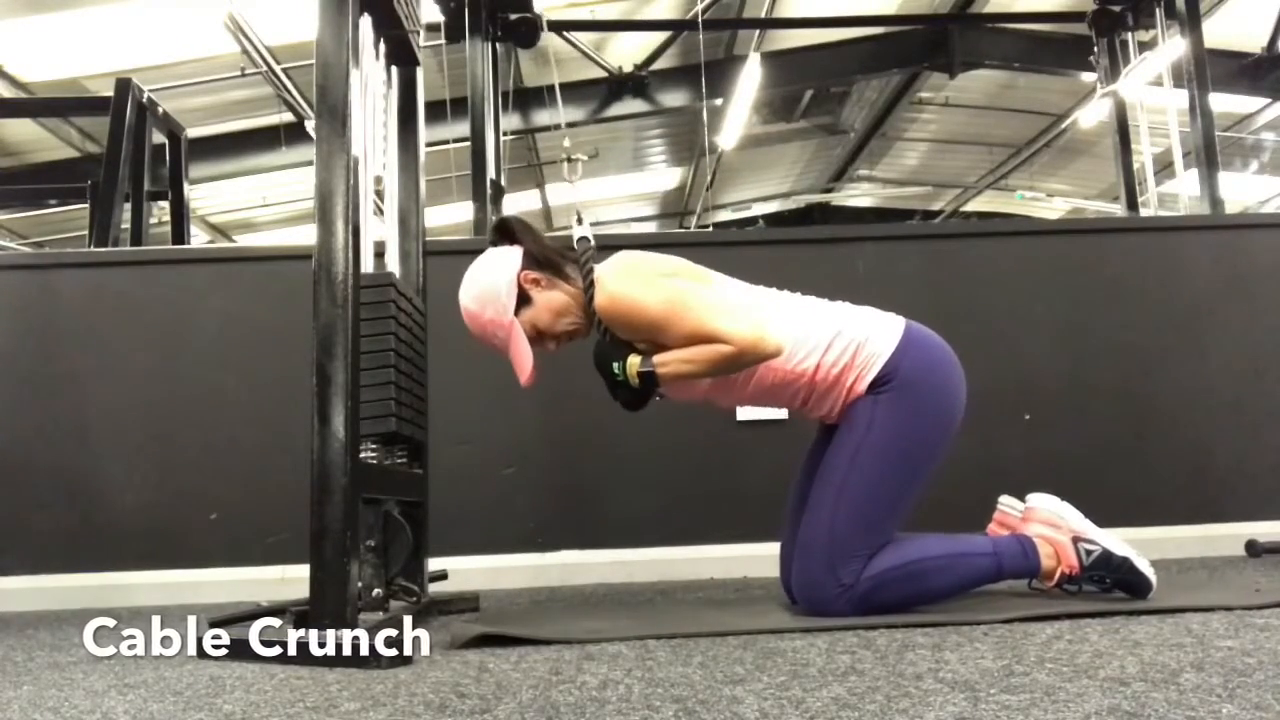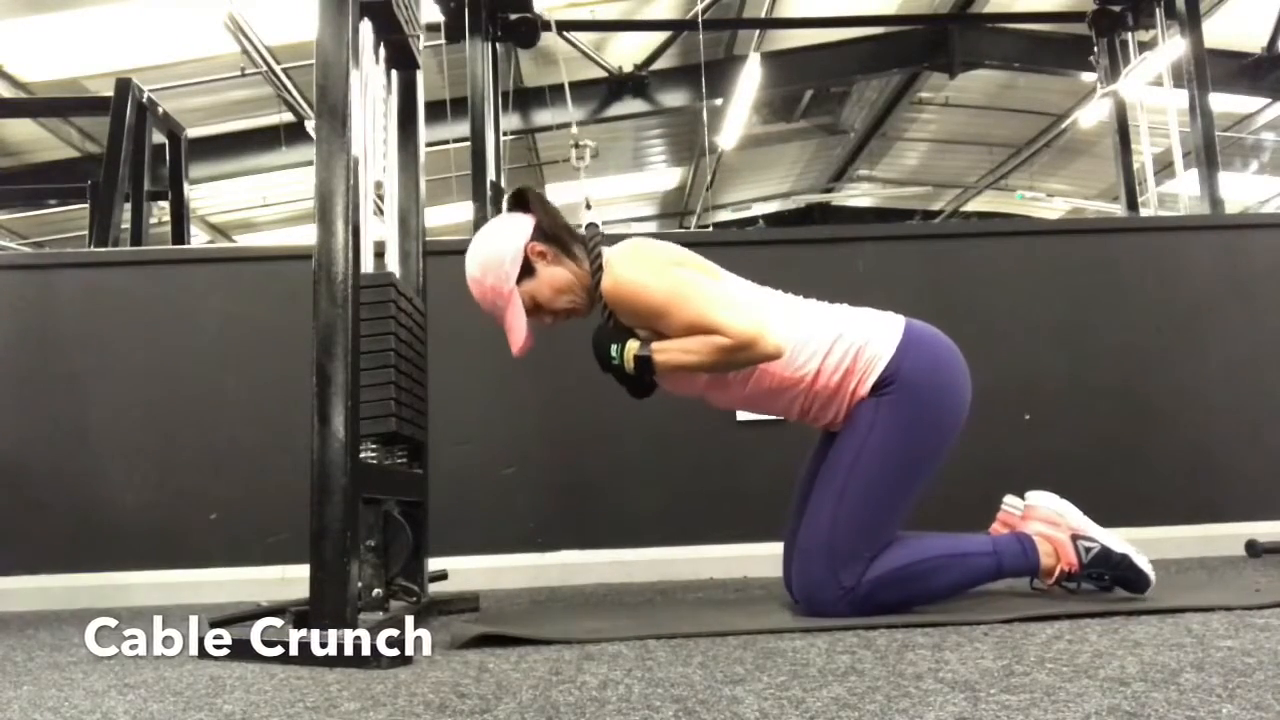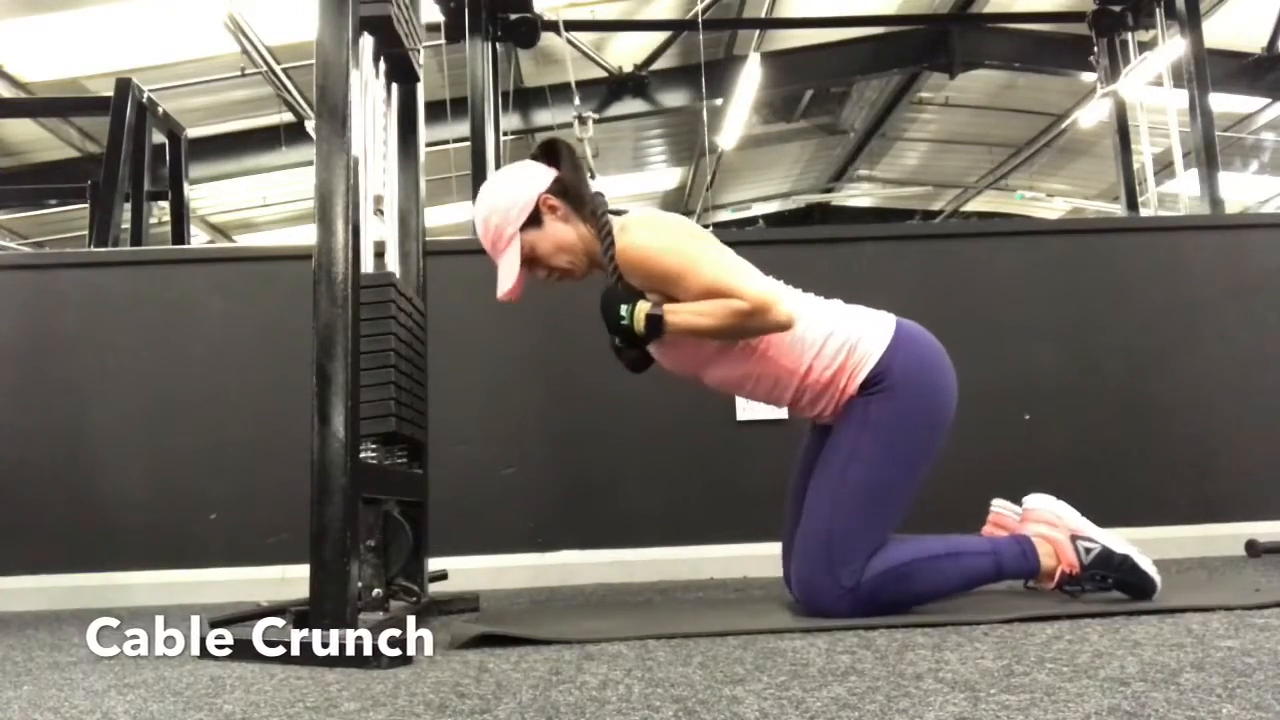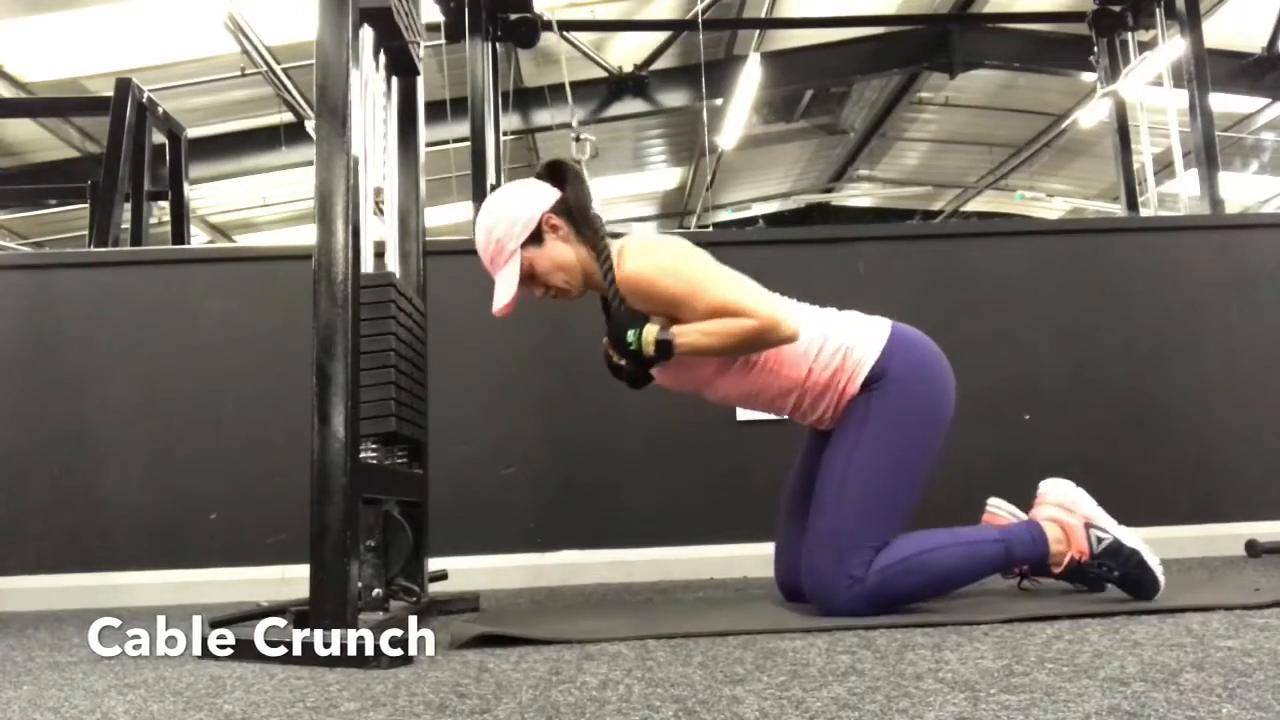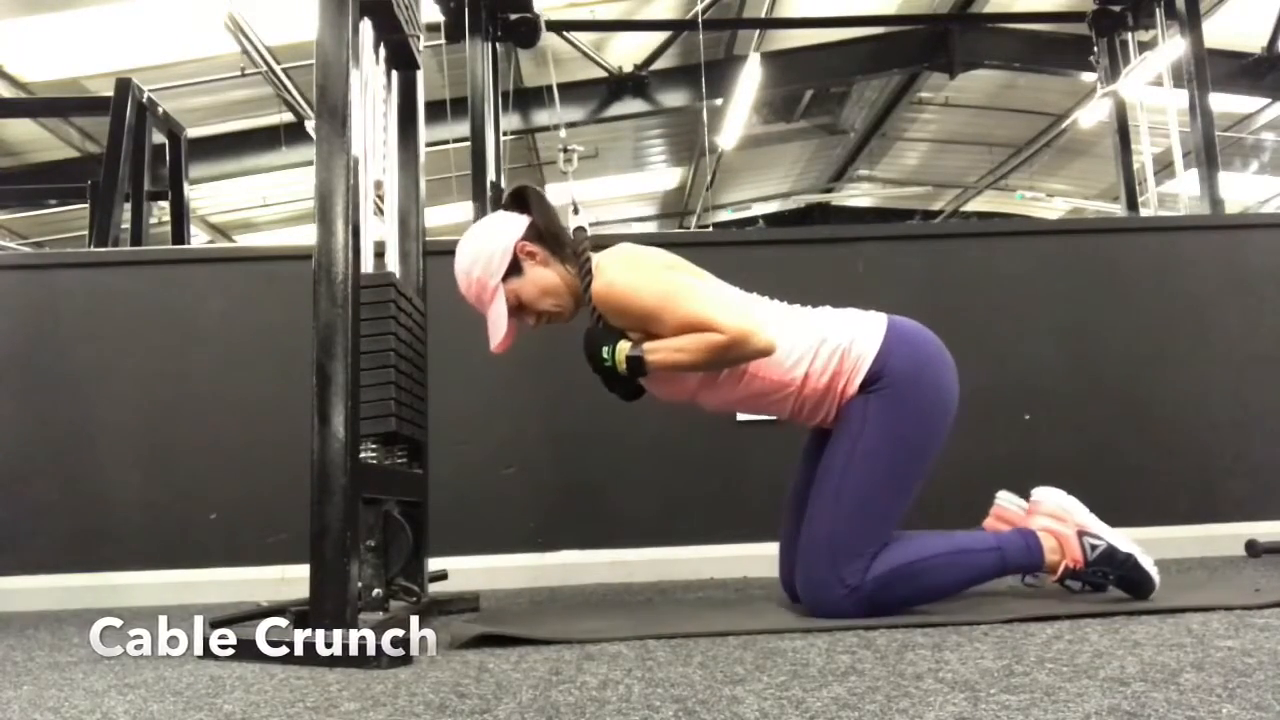
dt=0.4s
person 1, frame 1
left shoulder: (620, 293)
right shoulder: (626, 292)
left elbow: (756, 340)
left wrist: (645, 370)
right wrist: (646, 375)
left hip: (906, 376)
right hip: (875, 385)
left knee: (828, 588)
right knee: (805, 578)
left ankle: (1051, 552)
right ankle: (1016, 529)
person 1, frame 2
left shoulder: (625, 276)
right shoulder: (631, 283)
left elbow: (757, 340)
left wrist: (644, 358)
right wrist: (647, 369)
left hip: (908, 378)
right hip: (883, 382)
left knee: (827, 588)
right knee: (811, 576)
left ankle: (1052, 549)
right ankle: (1014, 529)
person 1, frame 3
left shoulder: (639, 243)
right shoulder: (623, 269)
left elbow: (770, 307)
left wrist: (652, 318)
right wrist: (642, 345)
left hip: (895, 377)
right hip: (856, 391)
left knee: (829, 588)
right knee: (810, 574)
left ankle: (1053, 550)
right ankle: (1006, 534)
person 1, frame 4
left shoulder: (639, 267)
right shoulder: (621, 288)
left elbow: (776, 324)
left wrist: (659, 341)
right wrist: (641, 362)
left hip: (896, 377)
right hip: (863, 392)
left knee: (839, 585)
right knee: (800, 577)
left ankle: (1059, 533)
right ankle: (999, 531)
person 1, frame 5
left shoulder: (616, 281)
right shoulder: (615, 294)
left elbow: (750, 336)
left wrist: (634, 358)
right wrist: (636, 375)
left hip: (897, 373)
right hip: (863, 384)
left knee: (834, 589)
right knee: (804, 578)
left ankle: (1056, 543)
right ankle: (1008, 526)
